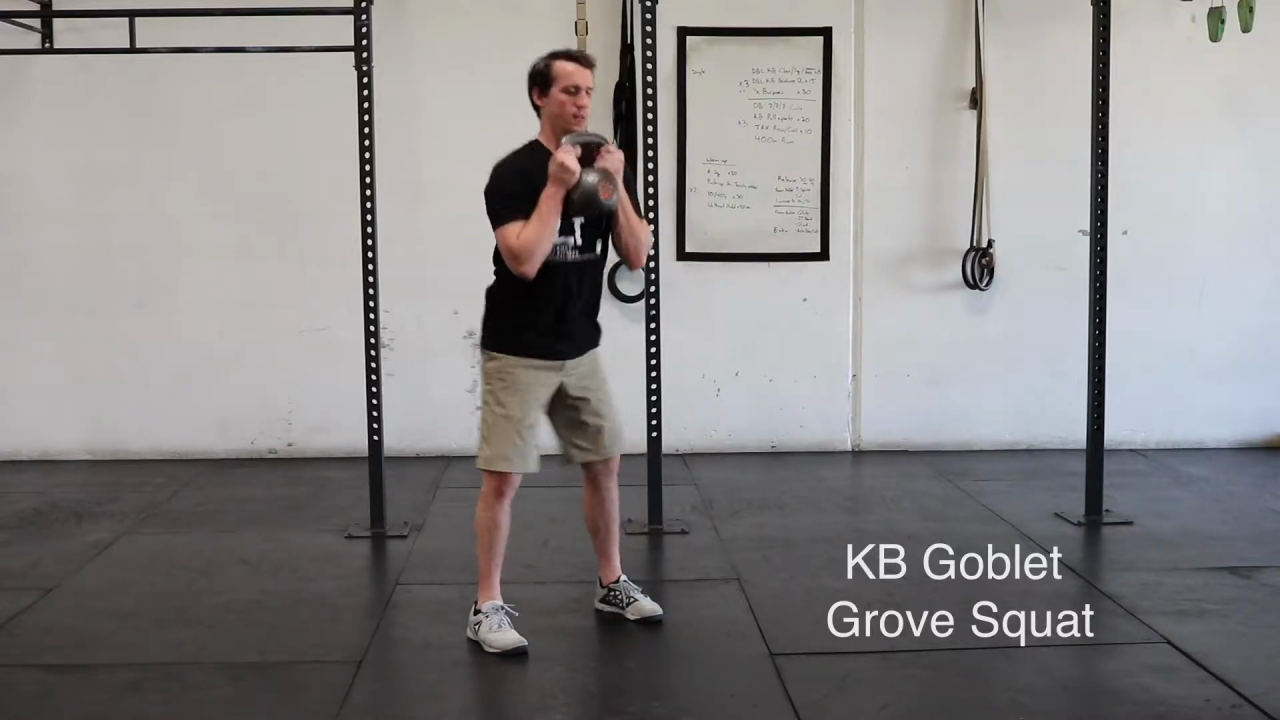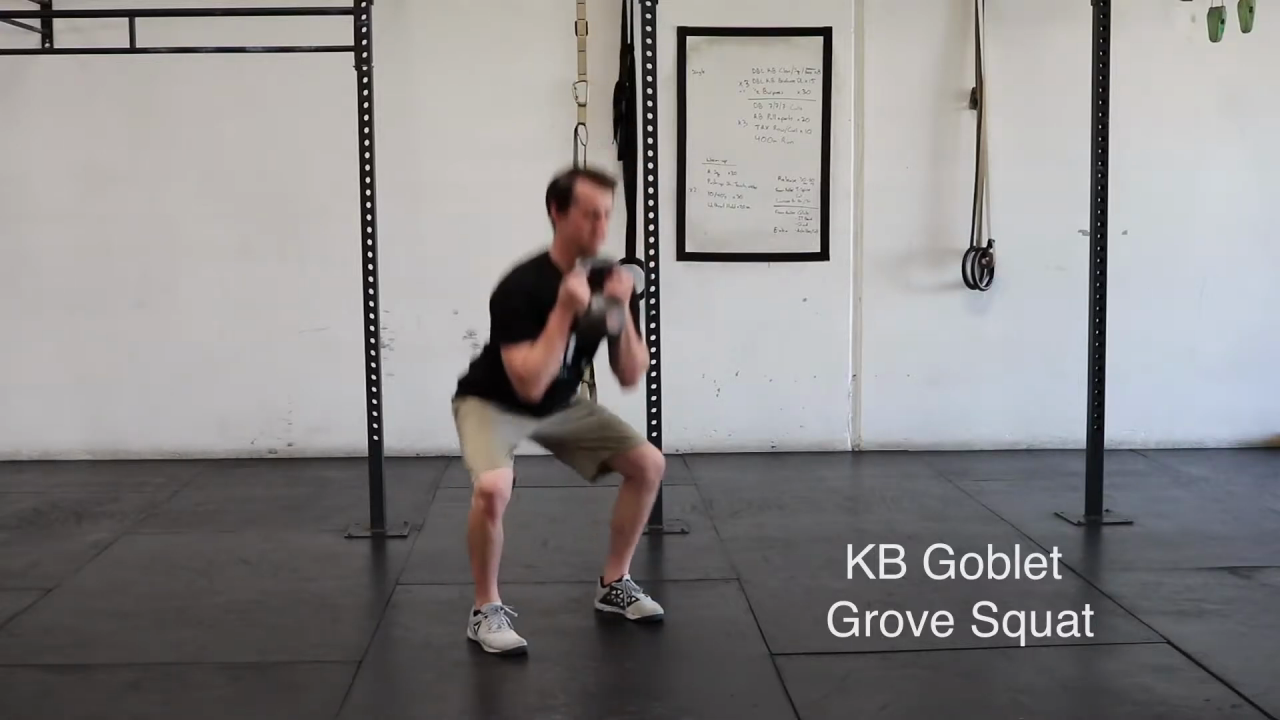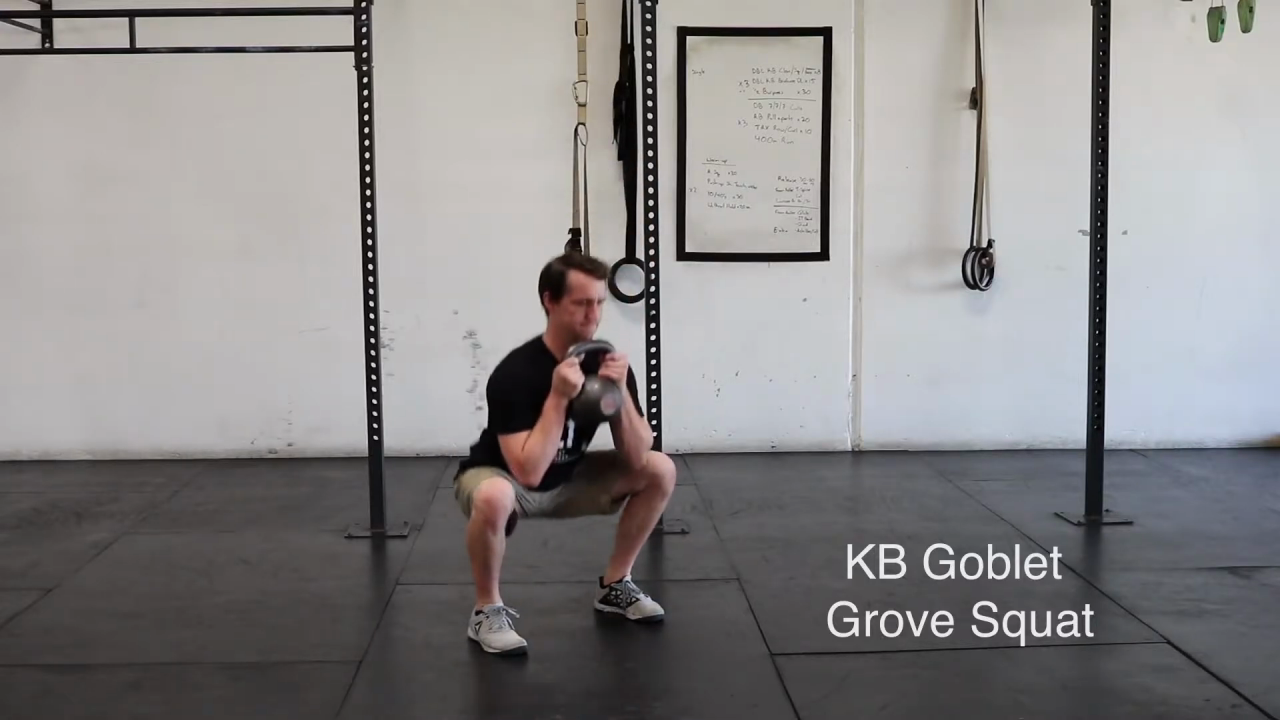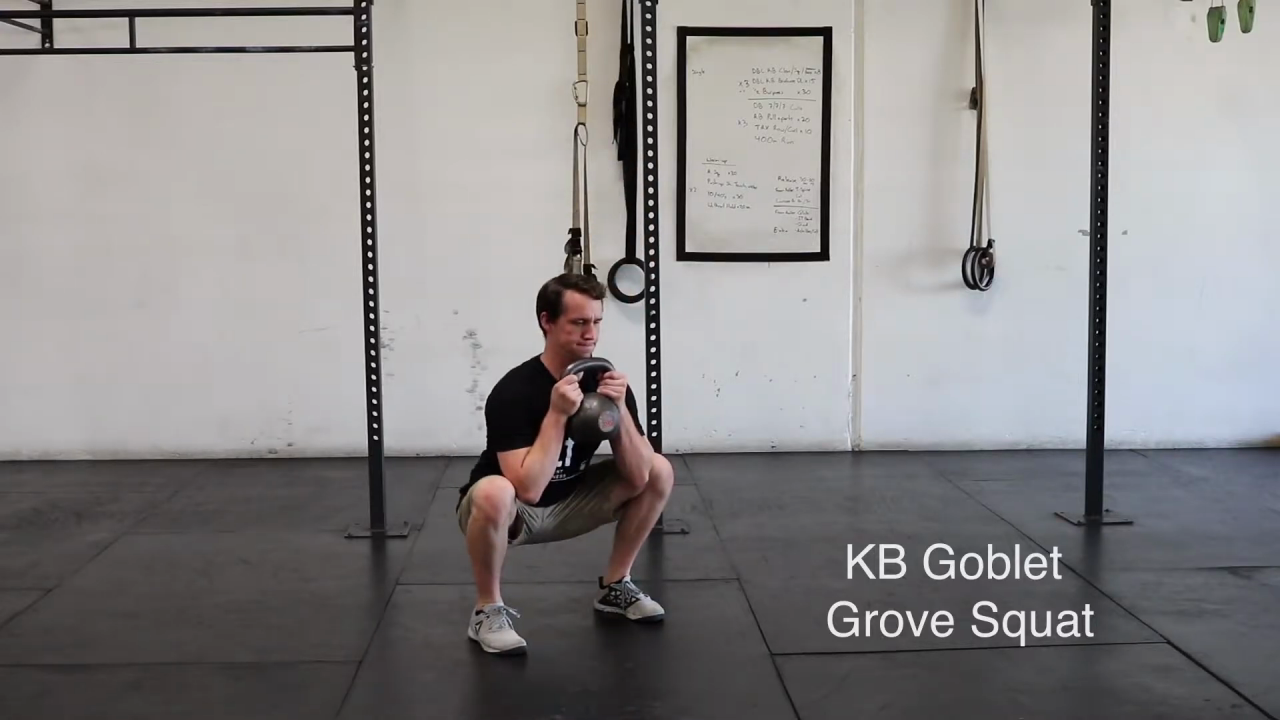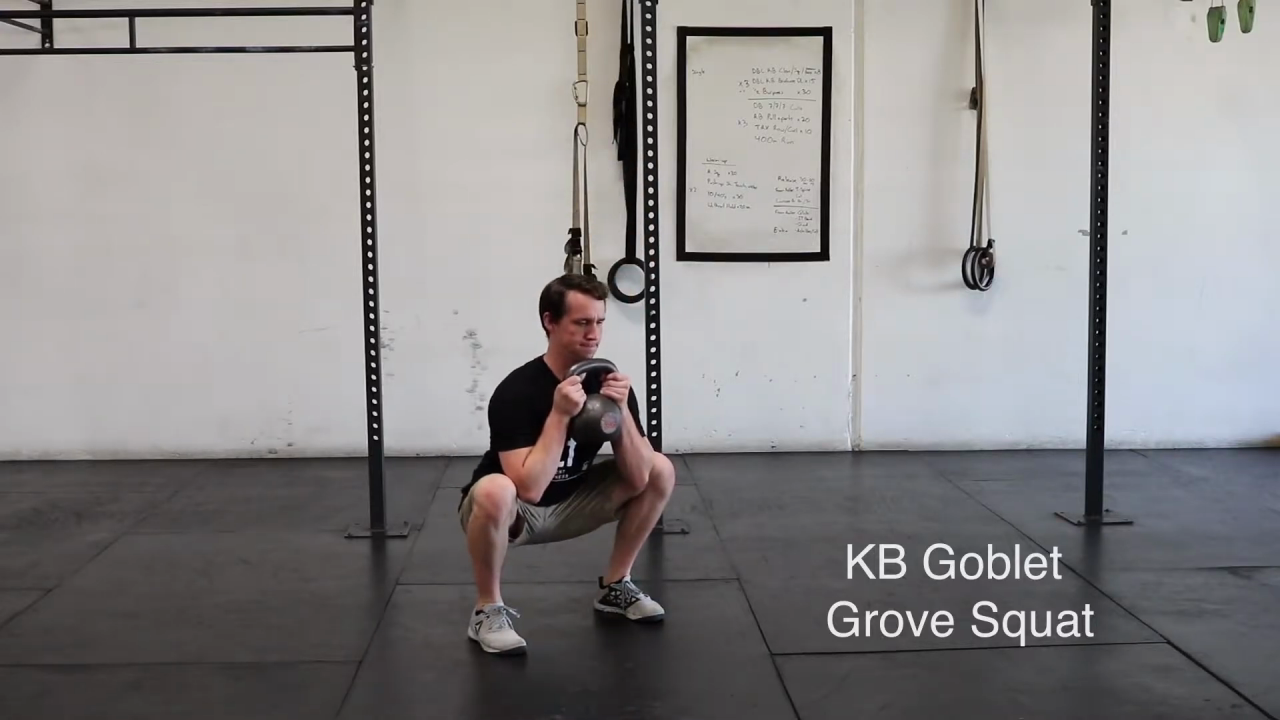
dt=0.3s
person 1, frame 1
left shoulder: (607, 166)
right shoulder: (515, 172)
left elbow: (636, 259)
right elbow: (522, 264)
left wrist: (617, 187)
right wrist: (556, 185)
left hip: (578, 353)
right hip: (516, 356)
left knee: (602, 465)
right knee: (503, 477)
left ankle: (611, 584)
right ankle: (487, 606)
person 1, frame 2
left shoulder: (612, 279)
right shoulder: (522, 287)
left elbow: (630, 377)
right elbow: (529, 387)
left wrist: (621, 311)
right wrist: (565, 312)
left hip: (561, 403)
right hip: (493, 404)
left knee: (648, 464)
right knee: (493, 488)
left ankle: (614, 584)
right ankle: (486, 609)
person 1, frame 3
left shoulder: (608, 363)
right shoulder: (516, 373)
left elbow: (637, 459)
right elbow: (528, 473)
left wrist: (619, 391)
right wrist: (558, 397)
left hip: (567, 478)
right hip: (503, 481)
left knee: (660, 472)
right knee: (495, 497)
left ankle: (614, 585)
right ankle: (487, 610)
person 1, frame 4
left shoulder: (607, 382)
right shoulder: (514, 392)
left elbow: (637, 476)
right elbow: (528, 489)
left wrist: (619, 408)
right wrist: (557, 414)
left hip: (567, 500)
right hip: (510, 509)
left knee: (659, 473)
right knee: (495, 492)
left ankle: (615, 585)
right ankle: (488, 610)
person 1, frame 5
left shoulder: (610, 382)
right shoulder: (517, 391)
left elbow: (637, 478)
right elbow: (529, 488)
left wrist: (621, 409)
right wrist: (560, 414)
left hip: (569, 502)
right hip: (512, 510)
left knee: (660, 472)
right knee: (495, 491)
left ankle: (615, 585)
right ankle: (488, 609)
